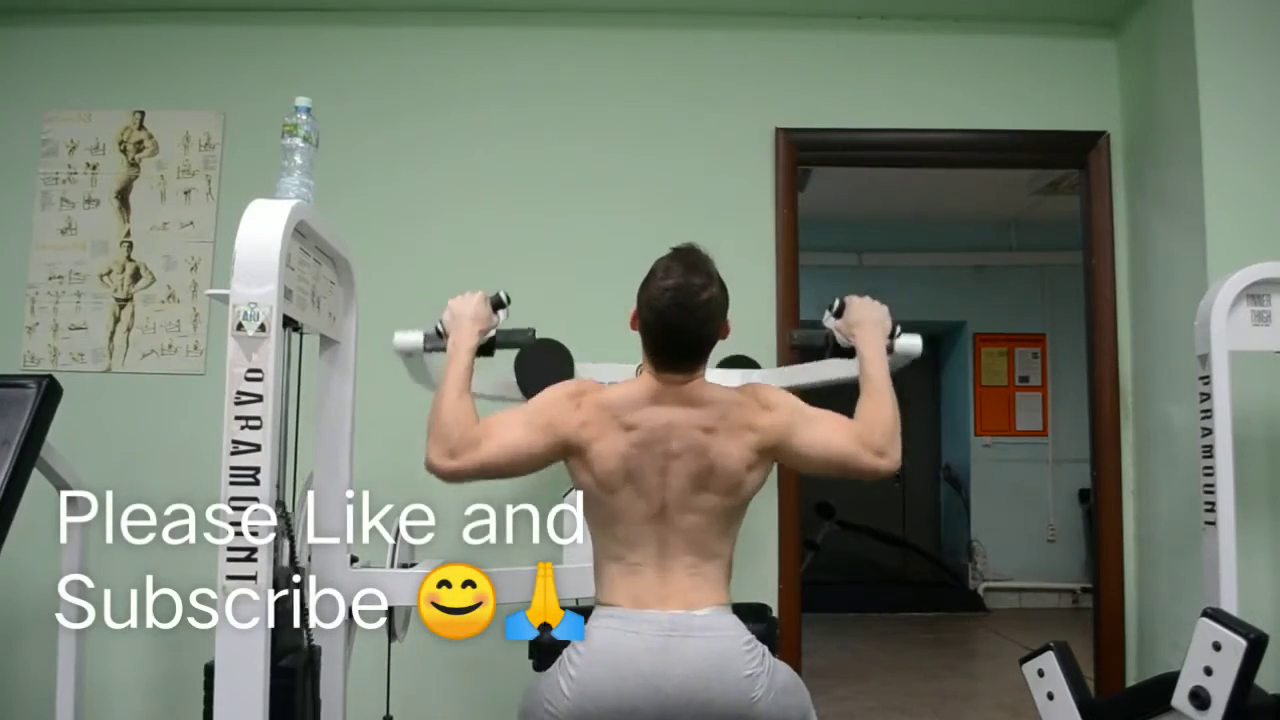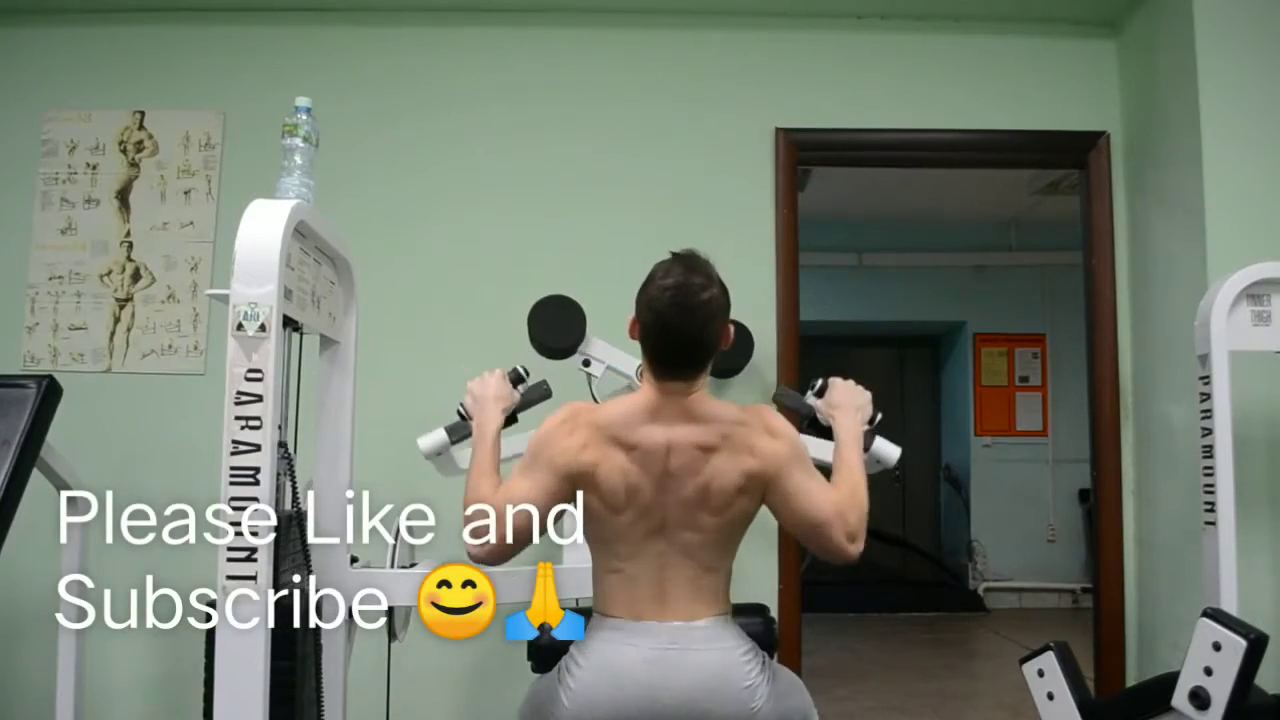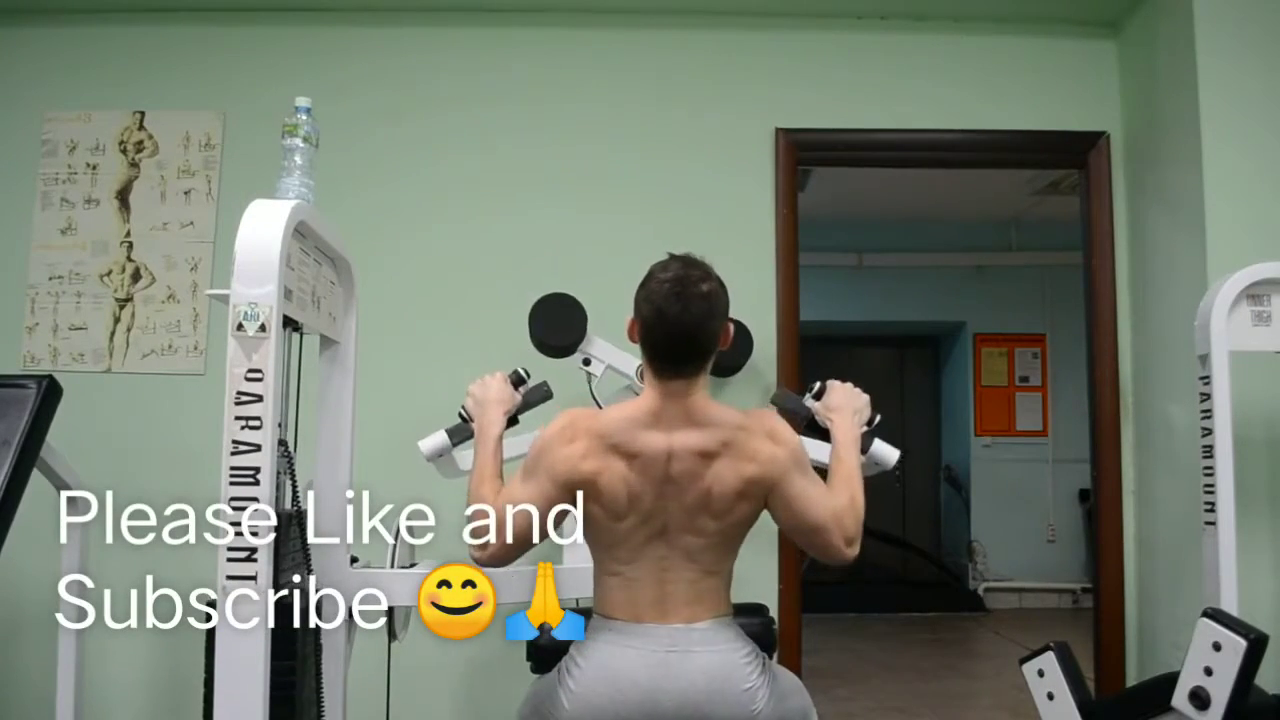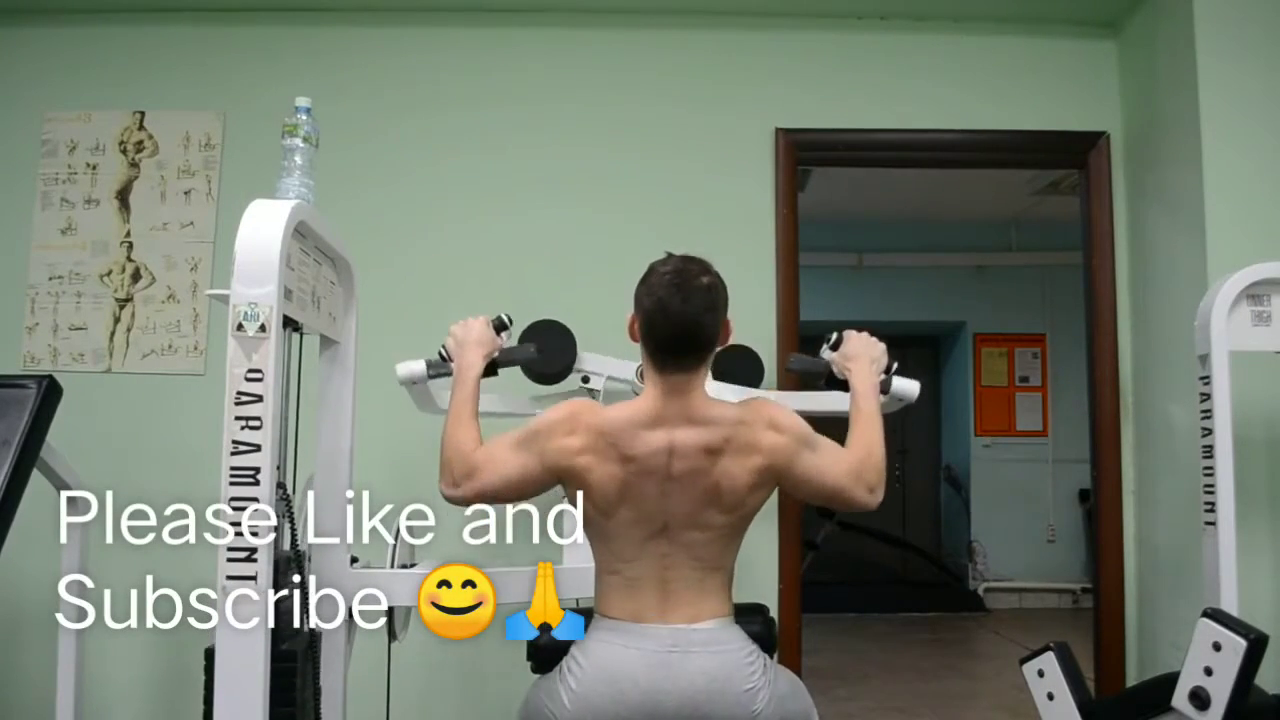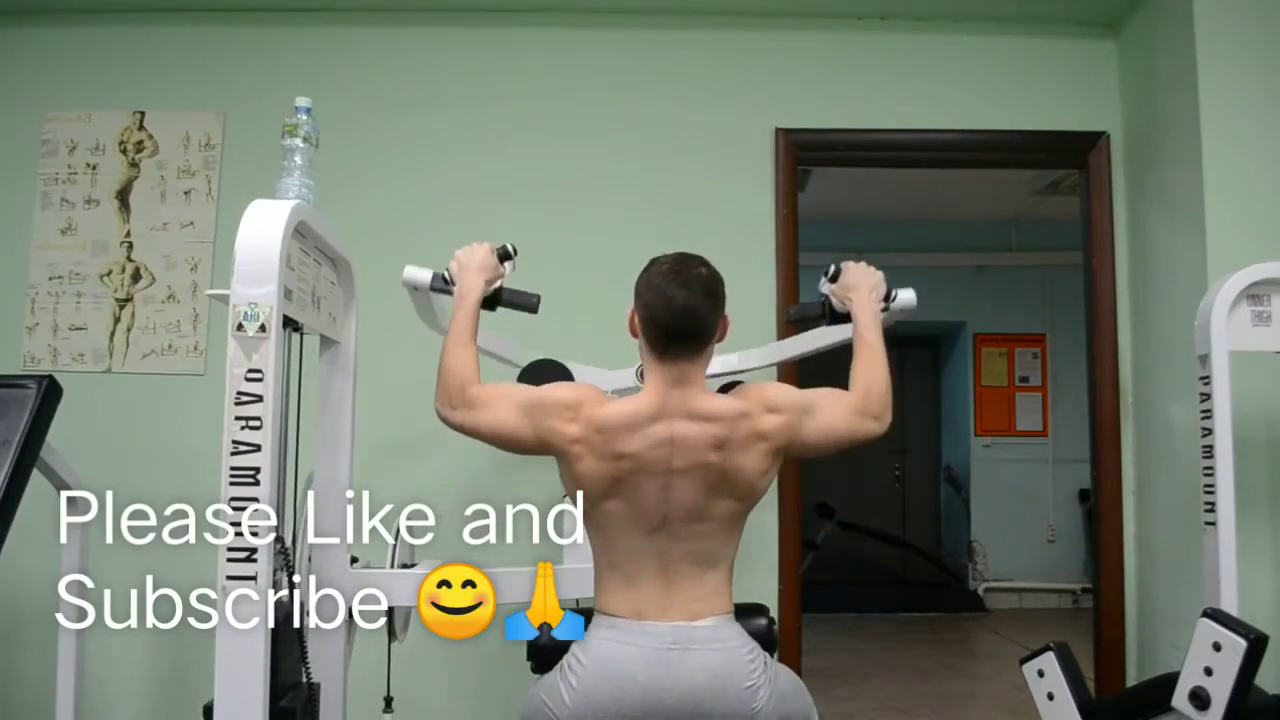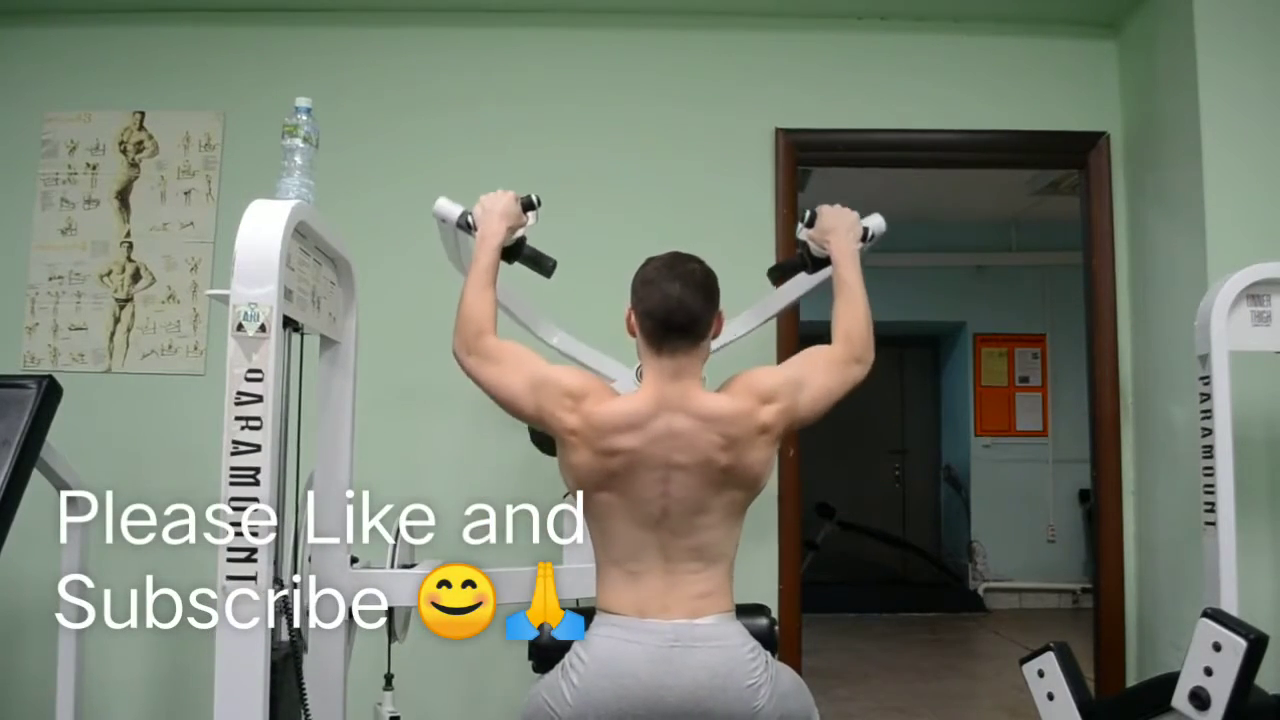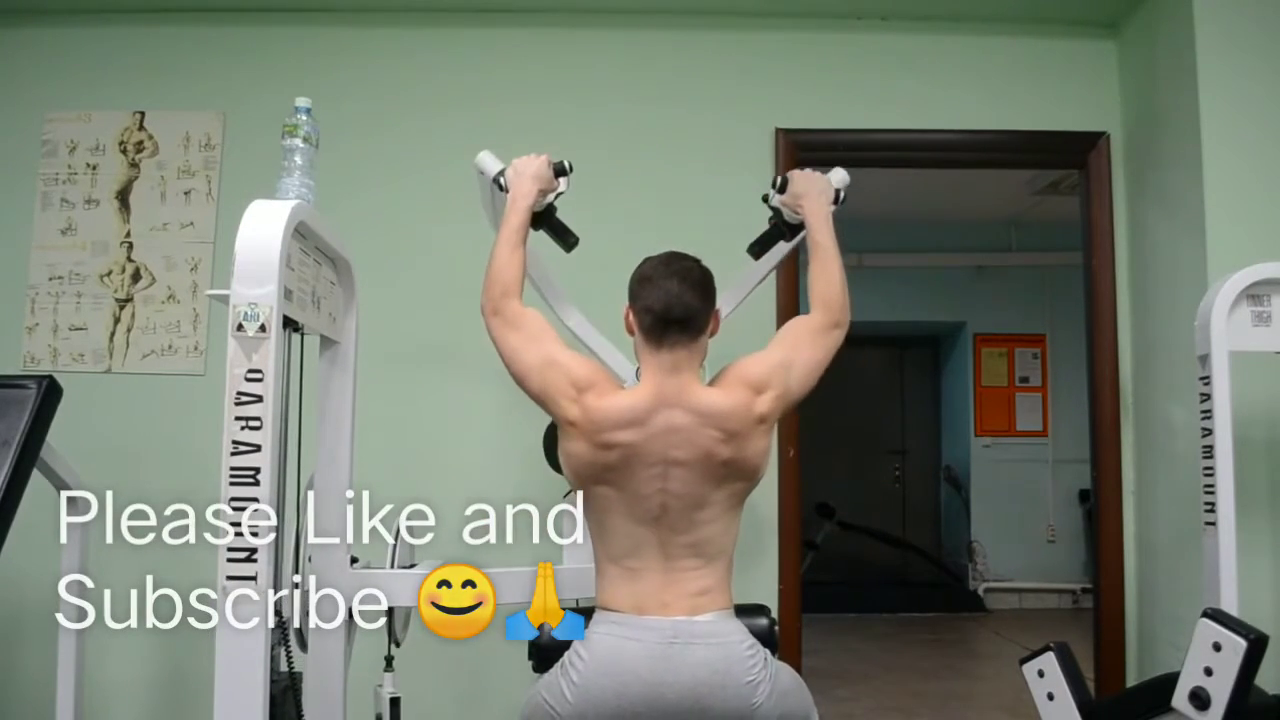
dt=0.3s
person 1, frame 1
left shoulder: (580, 413)
right shoulder: (760, 417)
left elbow: (448, 457)
right elbow: (881, 455)
left wrist: (463, 339)
right wrist: (868, 340)
left hip: (608, 660)
right hip: (721, 659)
person 1, frame 2
left shoulder: (576, 435)
right shoulder: (761, 438)
left elbow: (486, 545)
right elbow: (845, 542)
left wrist: (487, 423)
right wrist: (848, 429)
left hip: (605, 676)
right hip: (721, 674)
person 1, frame 3
left shoulder: (577, 440)
right shoulder: (763, 443)
left elbow: (488, 546)
right elbow: (842, 542)
left wrist: (489, 424)
right wrist: (846, 429)
left hip: (607, 676)
right hip: (722, 675)
person 1, frame 4
left shoulder: (575, 434)
right shoulder: (764, 435)
left elbow: (459, 483)
right elbow: (866, 489)
left wrist: (469, 364)
right wrist: (863, 379)
left hip: (606, 674)
right hip: (723, 674)
person 1, frame 5
left shoulder: (577, 423)
right shoulder: (761, 423)
left elbow: (456, 403)
right elbow: (871, 413)
left wrist: (470, 288)
right wrist: (863, 304)
left hip: (608, 668)
right hip: (723, 666)
person 1, frame 6
left shoulder: (580, 415)
right shoulder: (756, 415)
left elbow: (473, 348)
right elbow: (855, 356)
left wrist: (491, 234)
right wrist: (843, 248)
left hip: (608, 666)
right hip: (725, 665)
person 1, frame 7
left shoulder: (585, 408)
right shoulder: (748, 408)
left elbow: (501, 308)
right elbow: (830, 318)
left wrist: (521, 197)
right wrist: (816, 211)
left hip: (610, 662)
right hip: (722, 661)
